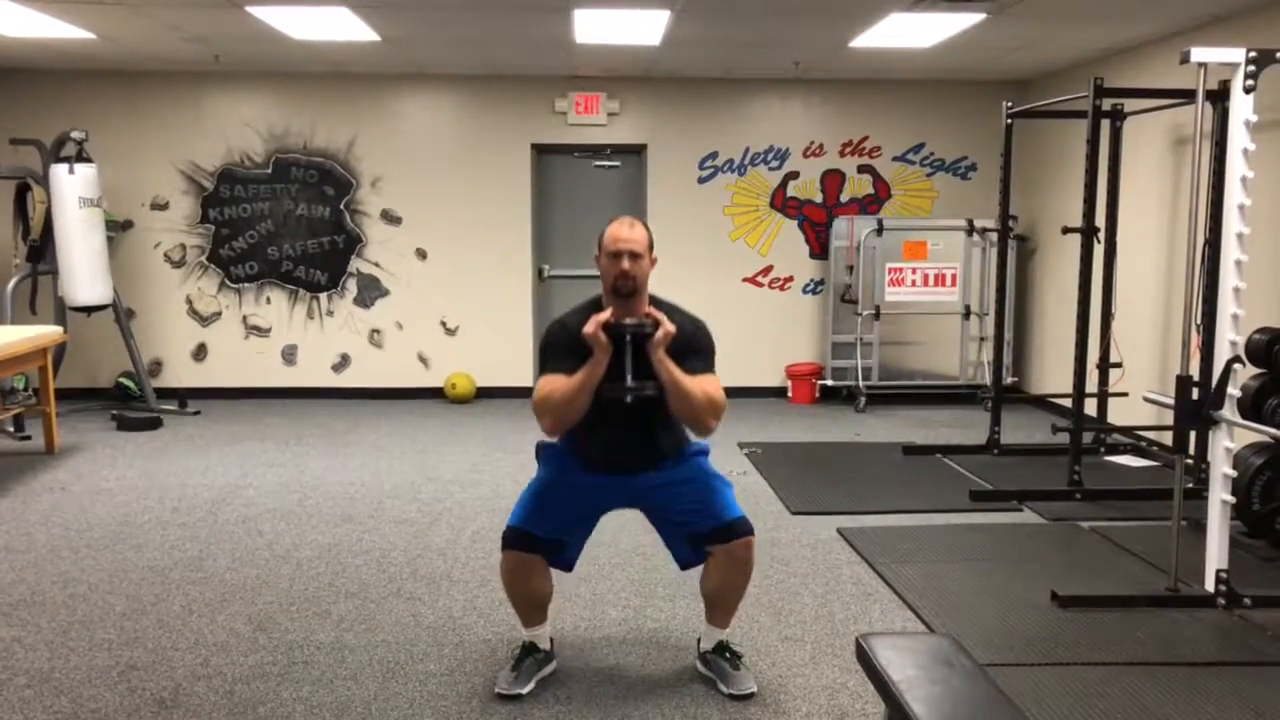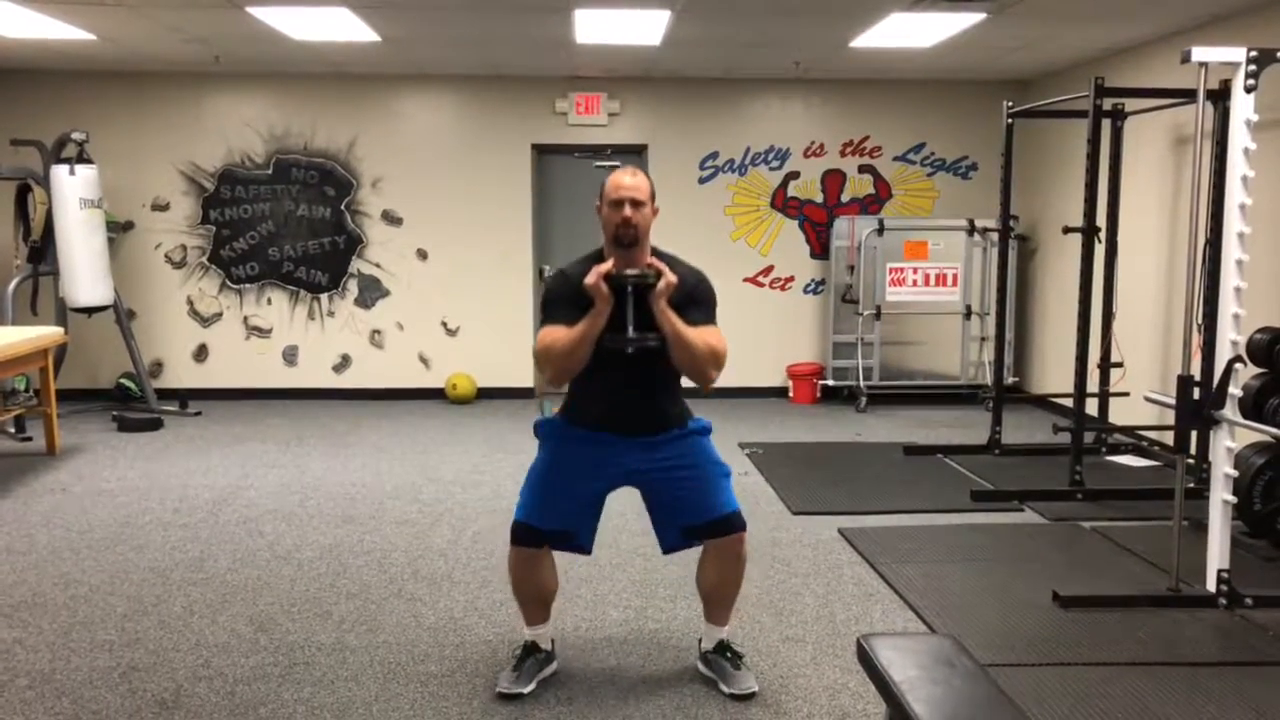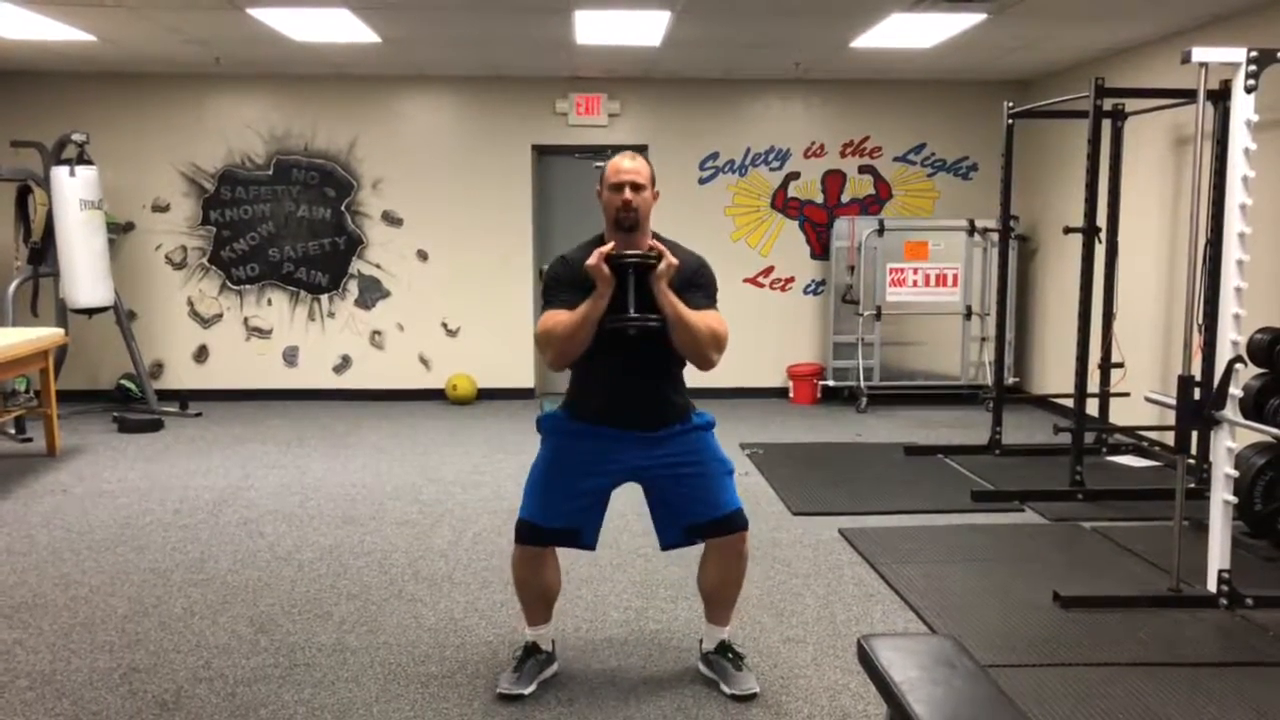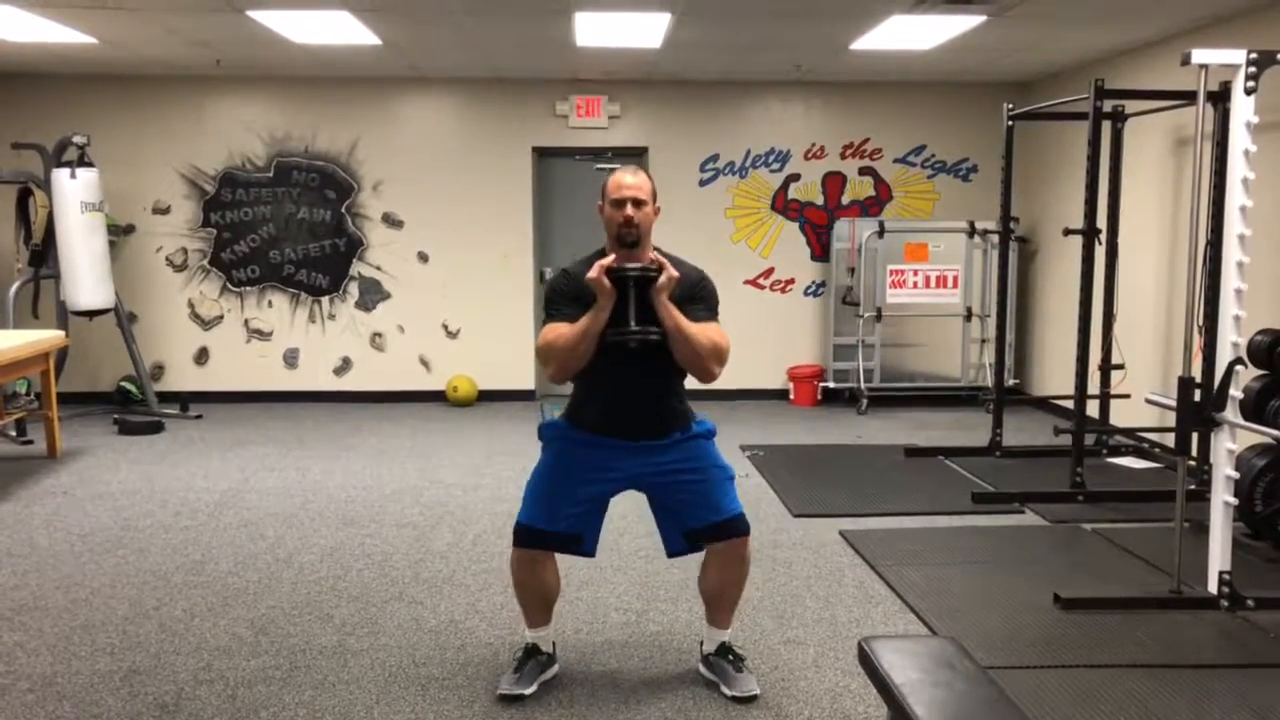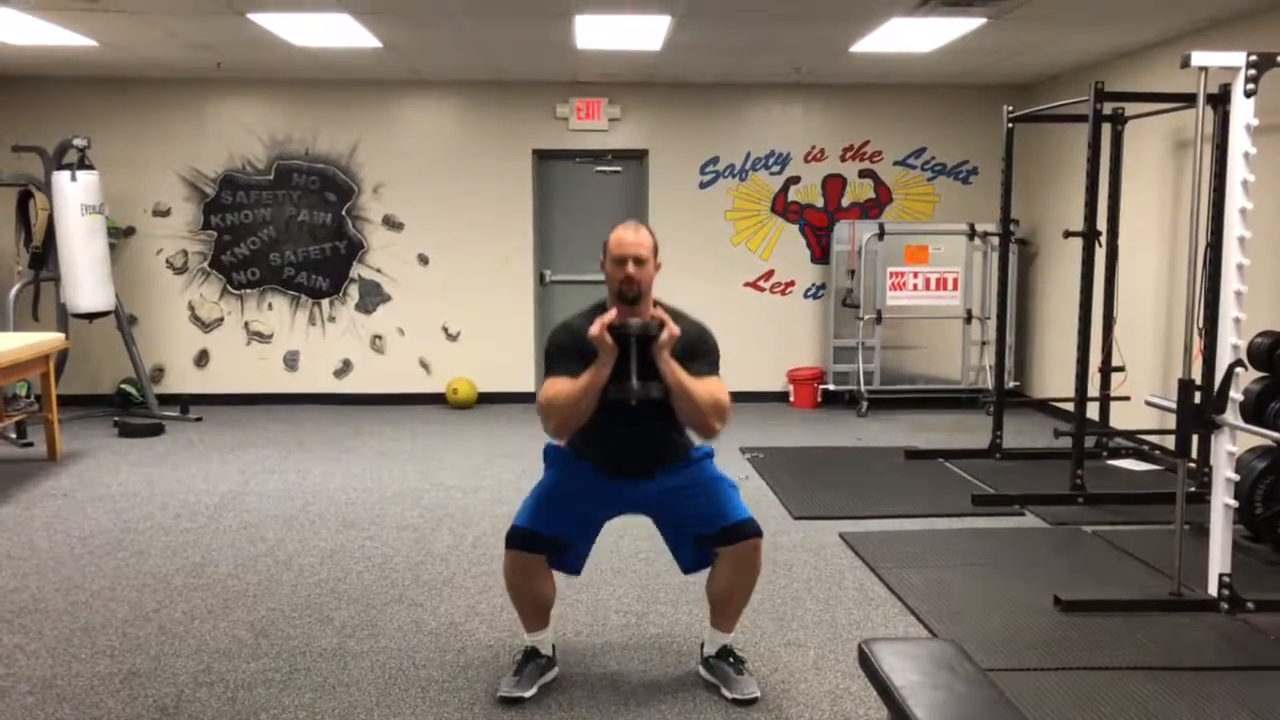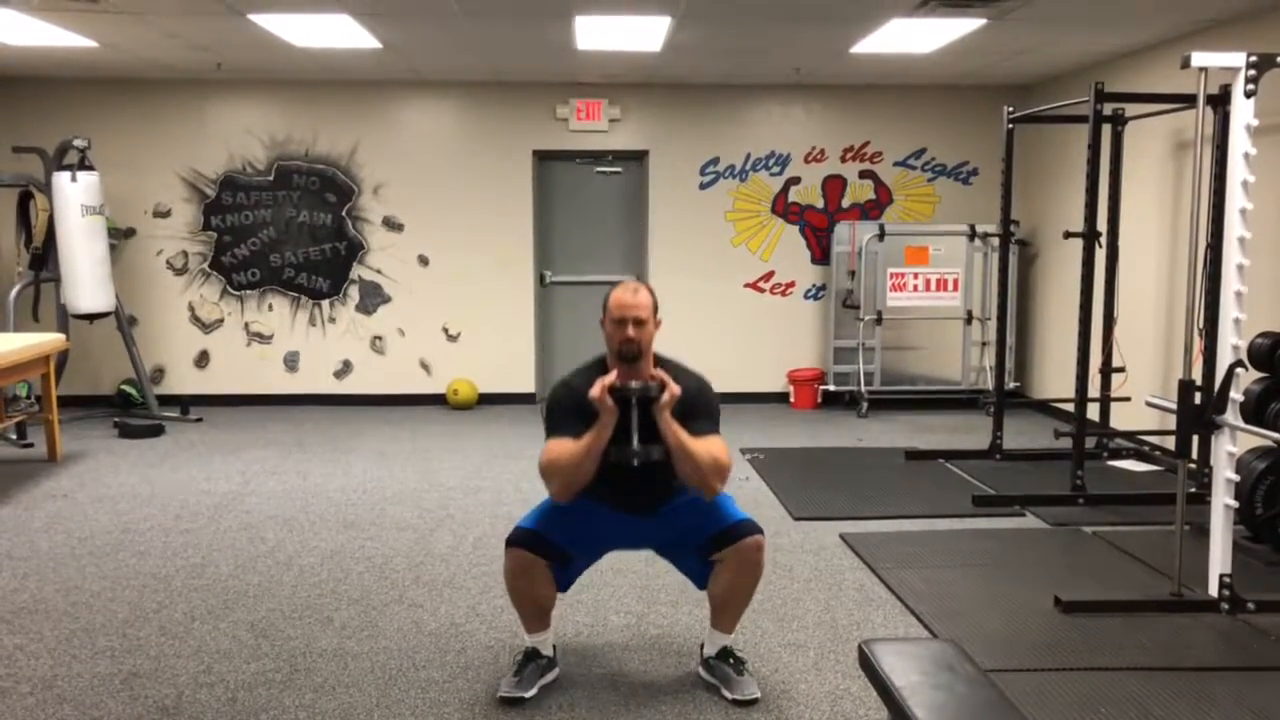
dt=0.2s
person 1, frame 1
left shoulder: (685, 330)
right shoulder: (568, 331)
left elbow: (707, 420)
right elbow: (551, 422)
left wrist: (659, 356)
right wrist: (599, 357)
left hip: (668, 464)
right hip: (582, 465)
left knee: (736, 541)
right knee: (519, 547)
left ankle: (713, 646)
right ankle: (537, 646)
person 1, frame 2
left shoulder: (686, 281)
right shoulder: (570, 282)
left elbow: (708, 371)
right elbow: (553, 372)
left wrist: (661, 307)
right wrist: (601, 308)
left hip: (669, 435)
right hip: (583, 435)
left knee: (728, 534)
right knee: (528, 538)
left ankle: (714, 646)
right ankle: (538, 646)
person 1, frame 3
left shoulder: (687, 266)
right shoulder: (571, 268)
left elbow: (709, 355)
right elbow: (554, 356)
left wrist: (662, 289)
right wrist: (601, 291)
left hip: (673, 431)
right hip: (586, 431)
left knee: (728, 534)
right knee: (533, 539)
left ankle: (716, 646)
right ankle: (539, 647)
person 1, frame 4
left shoulder: (689, 280)
right shoulder: (573, 281)
left elbow: (710, 367)
right elbow: (556, 368)
left wrist: (664, 302)
right wrist: (602, 305)
left hip: (674, 440)
right hip: (587, 439)
left knee: (731, 538)
right knee: (532, 541)
left ankle: (717, 648)
right ankle: (539, 649)
person 1, frame 5
left shoulder: (689, 334)
right shoulder: (573, 334)
left elbow: (711, 423)
right elbow: (557, 424)
left wrist: (665, 358)
right wrist: (603, 360)
left hip: (673, 468)
right hip: (590, 468)
left knee: (743, 541)
right knee: (523, 547)
left ankle: (717, 651)
right ankle: (540, 653)
person 1, frame 6
left shoulder: (689, 388)
right shoulder: (574, 391)
left elbow: (711, 484)
right elbow: (559, 487)
left wrist: (665, 419)
right wrist: (605, 420)
left hip: (671, 503)
right hip: (594, 506)
left knee: (747, 543)
right knee: (523, 549)
left ankle: (716, 652)
right ankle: (540, 652)
